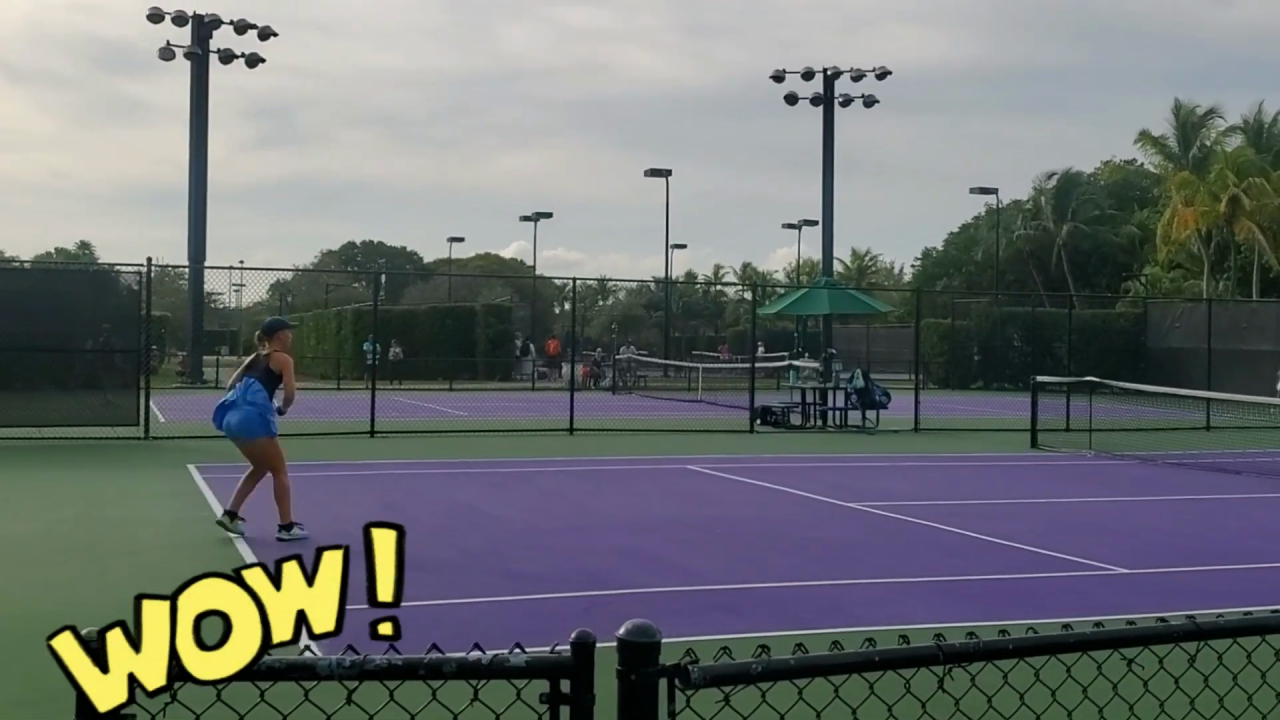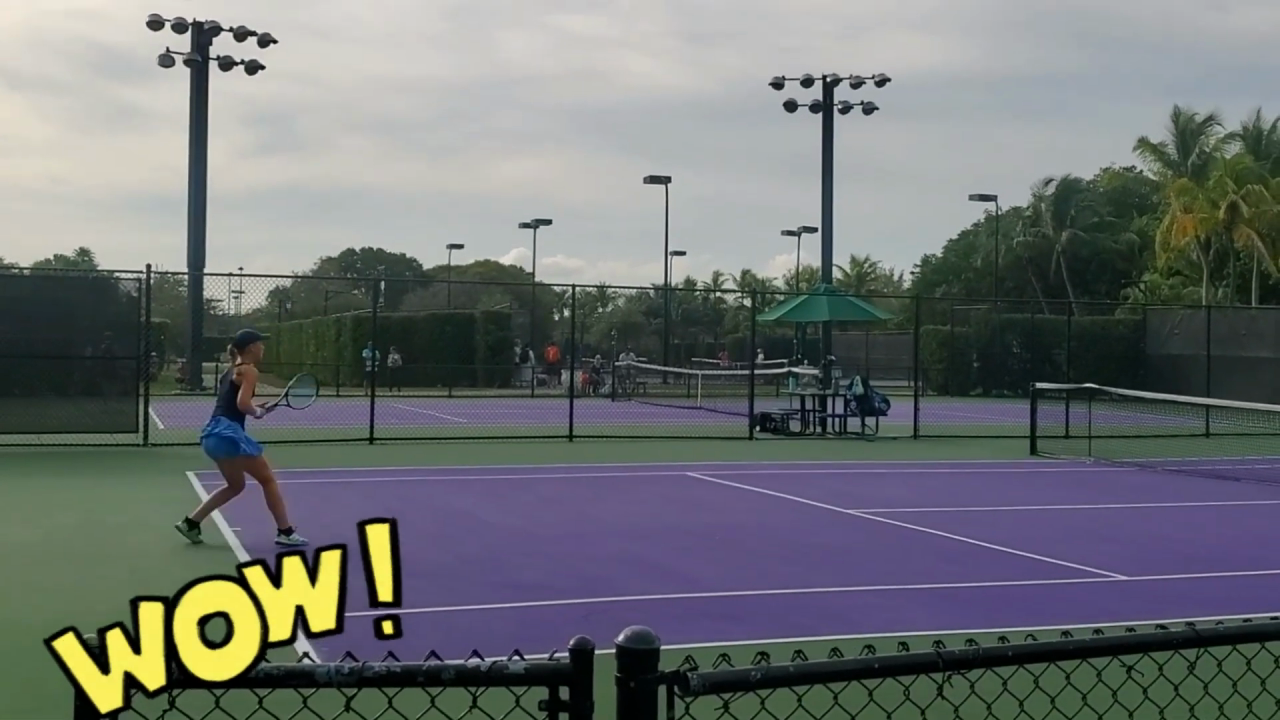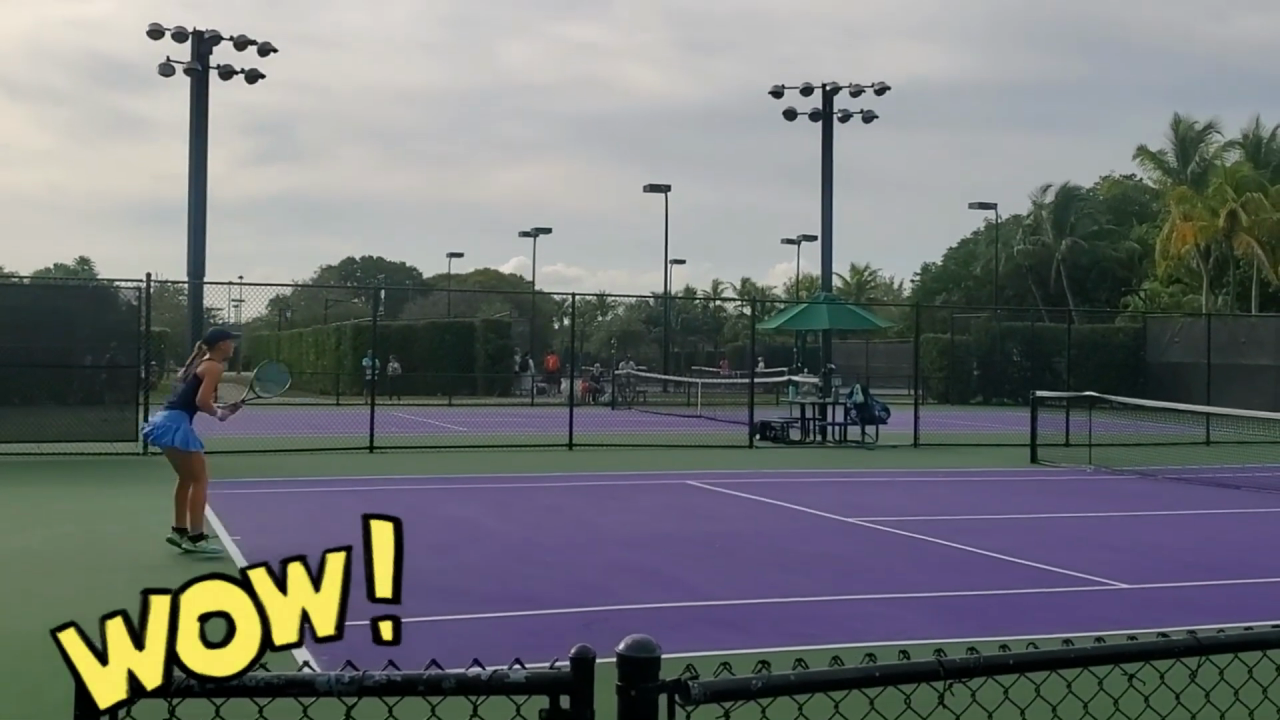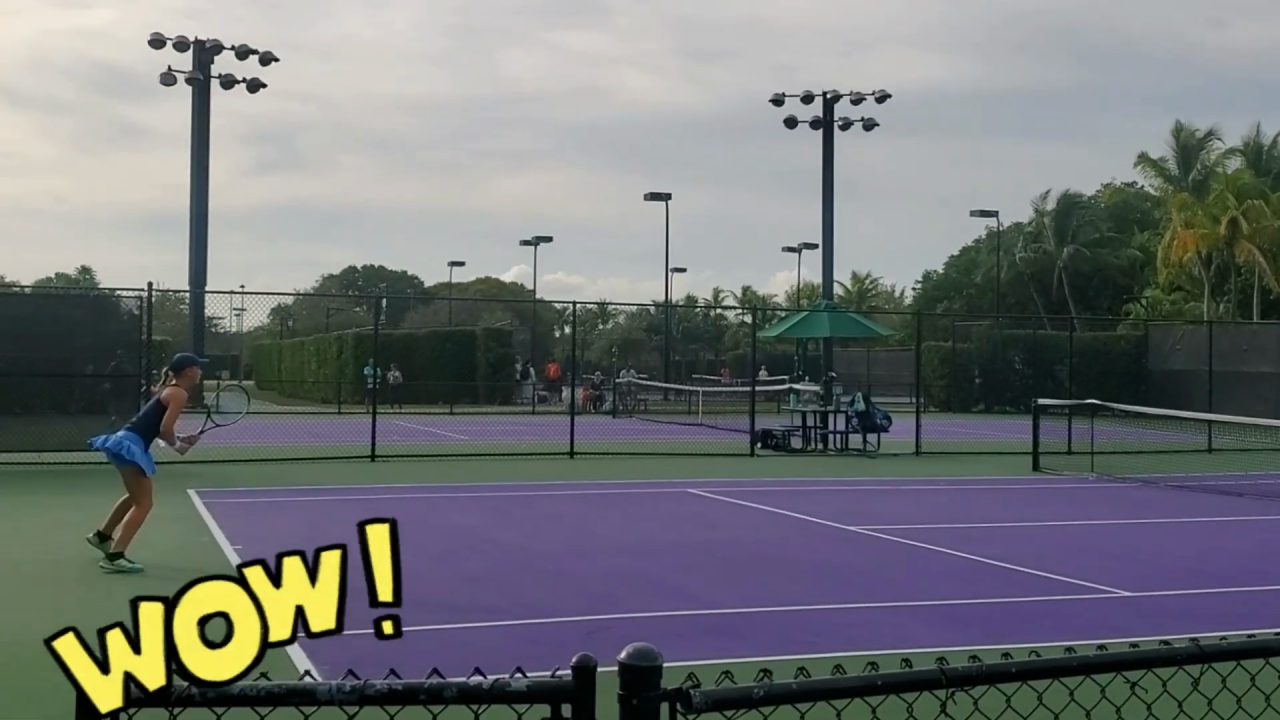
dt=0.2s
person 1, frame 1
left shoulder: (254, 358)
right shoulder: (283, 359)
left elbow: (232, 386)
right elbow: (289, 394)
right wrist: (282, 408)
left hip: (231, 416)
right hip: (253, 417)
left knee: (260, 468)
right knee: (279, 471)
left ankle: (230, 514)
right ankle: (286, 527)
person 1, frame 2
left shoulder: (231, 371)
right shoulder: (248, 371)
right elbow: (242, 404)
left wrist: (254, 409)
right wrist: (257, 412)
left hip: (216, 436)
right hip: (229, 435)
left knee: (235, 485)
right knee: (268, 480)
left ankle: (191, 522)
right ankle: (285, 532)
person 1, frame 3
left shoulder: (199, 365)
right shoulder: (214, 367)
right elbow: (202, 401)
left wrist: (223, 409)
right wrist: (218, 413)
left hip: (165, 421)
right hip: (175, 425)
left knee: (187, 479)
right knee: (199, 481)
left ankle: (180, 531)
right ankle: (196, 538)
person 1, frame 4
left shoulder: (167, 390)
right shoulder: (179, 394)
right elbow: (165, 430)
left wrist: (182, 439)
right wrist: (177, 444)
left hip: (125, 443)
right hip: (130, 445)
left knee: (136, 496)
right knee: (143, 503)
left ankle: (102, 536)
right ankle: (114, 556)
